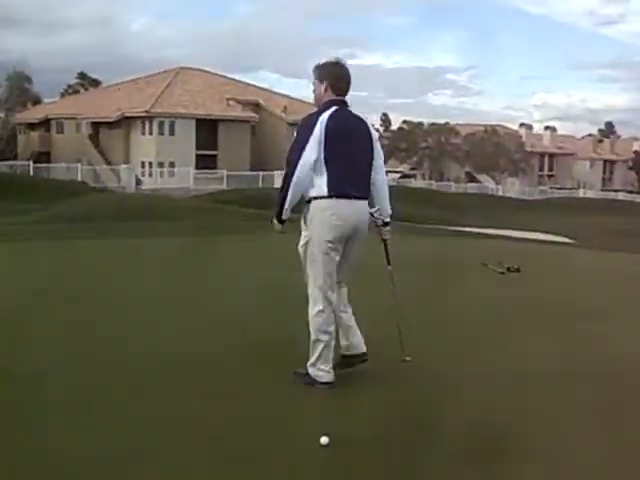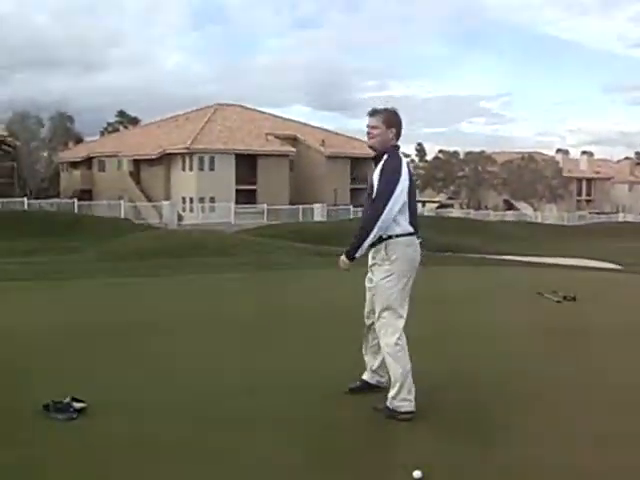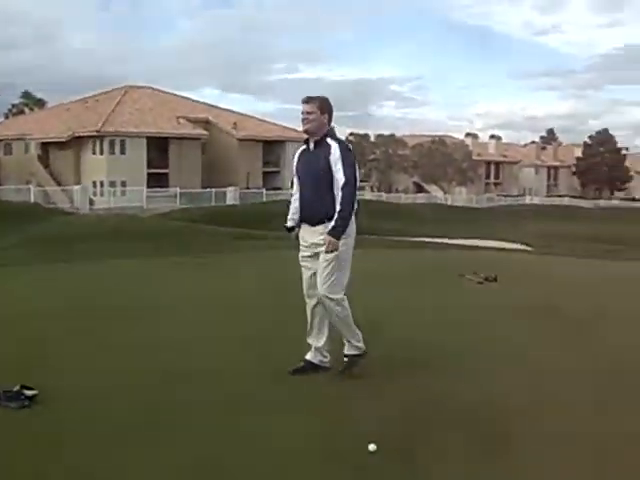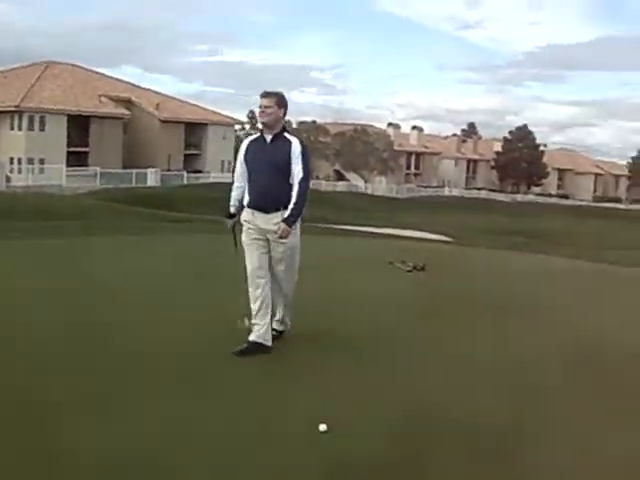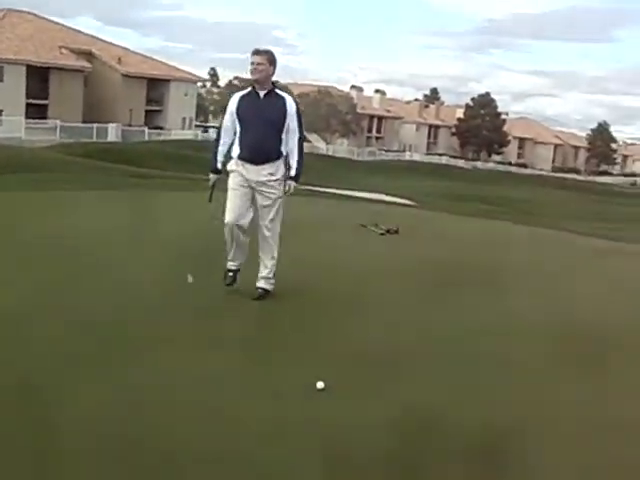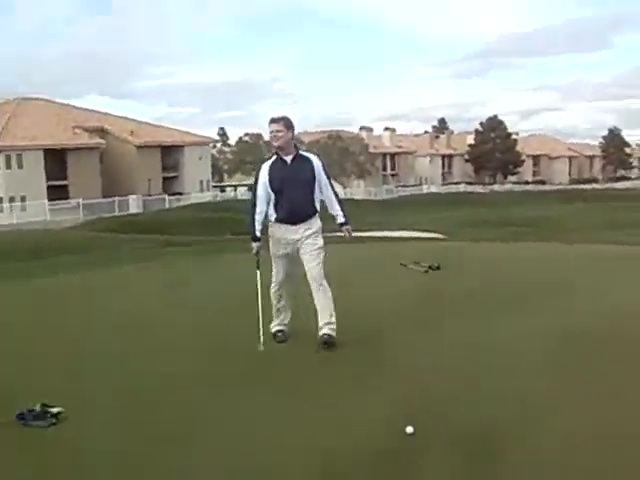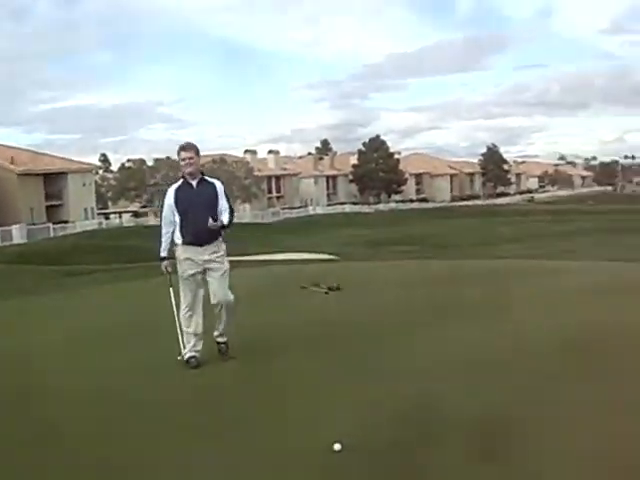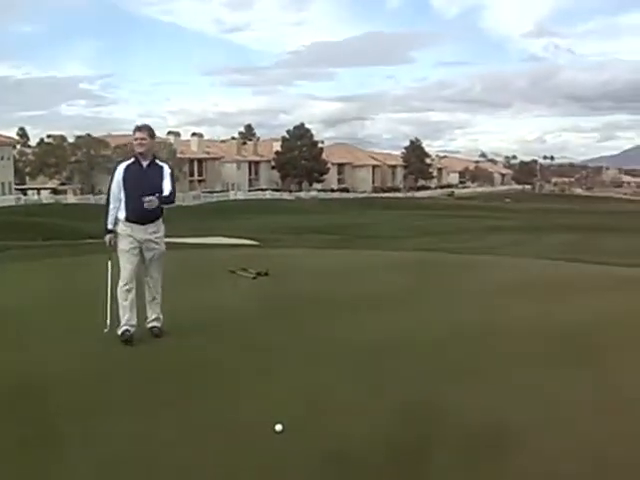
dt=0.3s
person 1, frame 1
left shoulder: (315, 122)
right shoulder: (364, 126)
left elbow: (297, 172)
right elbow: (378, 174)
left wrist: (281, 213)
right wrist: (384, 217)
left hip: (325, 211)
right hip: (358, 211)
left knee: (320, 292)
right knee: (333, 286)
left ankle: (321, 370)
right ankle: (354, 346)
person 1, frame 2
left shoulder: (390, 165)
right shoulder: (391, 164)
left elbow: (379, 214)
left wrist: (351, 252)
left hip: (393, 251)
right hip: (388, 249)
left knee: (390, 325)
right knee: (374, 317)
left ankle: (402, 402)
right ankle: (376, 376)
person 1, frame 3
left shoulder: (338, 150)
right shoulder: (301, 154)
left elbow: (347, 192)
left wrist: (336, 232)
right wrist: (292, 224)
left hip: (335, 232)
right hip: (308, 232)
left knee: (329, 293)
right knee: (313, 296)
left ankle: (355, 347)
right ankle: (318, 355)
person 1, frame 4
left shoulder: (294, 145)
right shoulder: (249, 144)
left elbow: (301, 185)
right elbow: (240, 180)
left wrist: (290, 219)
right wrist: (232, 211)
left hip: (282, 219)
right hip: (253, 218)
left knee: (283, 277)
right knee: (256, 276)
left ankle: (280, 323)
right ankle: (260, 336)
person 1, frame 5
left shoulder: (286, 102)
right shoulder: (238, 100)
left elbow: (295, 139)
right elbow: (225, 134)
left wrist: (294, 175)
right wrist: (215, 167)
left hip: (272, 171)
right hip: (240, 169)
left knee: (268, 229)
right knee: (233, 221)
left ankle: (266, 281)
right ankle: (234, 263)
person 1, frame 6
left shoulder: (312, 162)
right shoulder: (267, 168)
left elbow: (327, 191)
right elbow: (259, 202)
left wrist: (342, 220)
right wrist: (256, 236)
left hip: (310, 228)
right hip: (280, 230)
left knee: (317, 277)
right knee: (279, 281)
left ankle: (327, 329)
right ankle: (279, 324)
person 1, frame 7
left shoulder: (215, 186)
right shoulder: (174, 191)
left elbow: (228, 213)
right elbow: (167, 224)
left wrist: (221, 223)
right wrist: (164, 255)
left hip: (215, 249)
right hip: (187, 253)
left knee: (223, 298)
right knee: (189, 304)
left ankle: (221, 337)
right ankle: (192, 351)
person 1, frame 8
left shoulder: (163, 169)
right shoulder: (123, 169)
left elbow: (170, 197)
right elbow: (113, 200)
left wrist: (158, 200)
right wrist: (109, 229)
left hip: (154, 229)
right hip: (127, 229)
left knee: (154, 279)
right knee: (127, 279)
left ankle: (154, 321)
right ankle: (126, 327)
